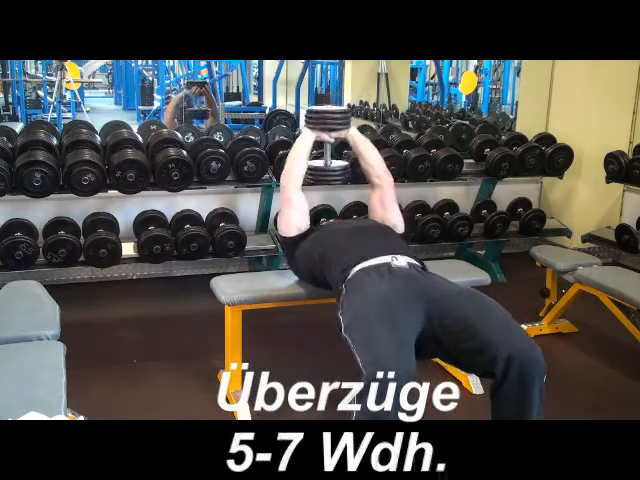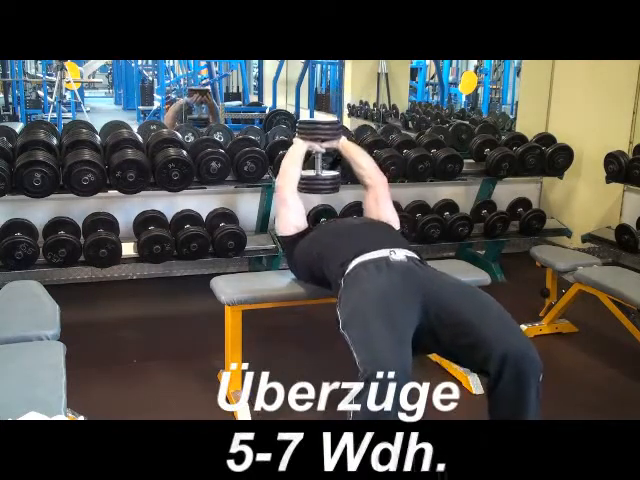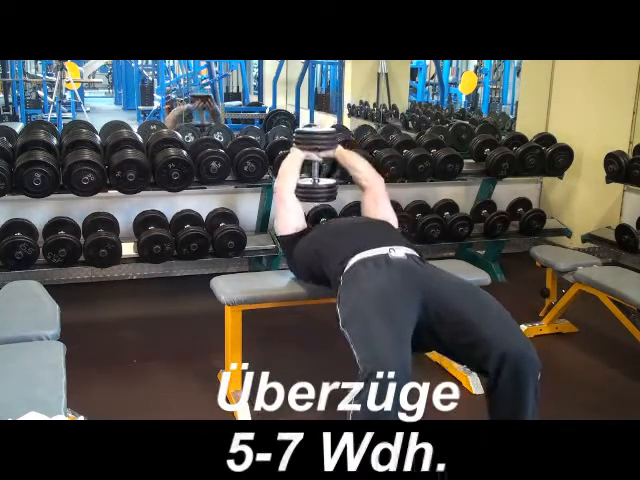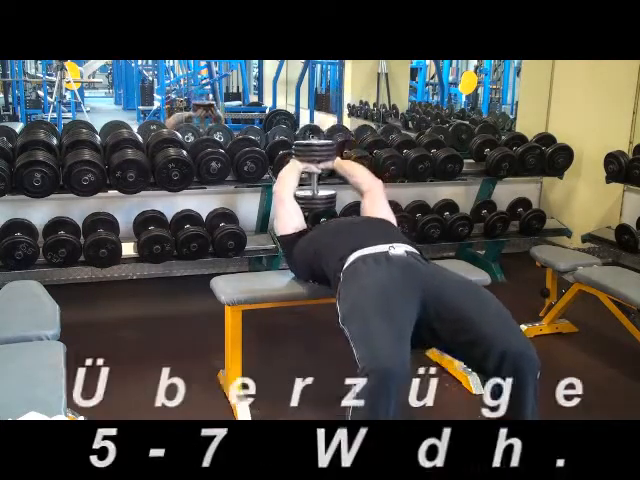
dt=0.3s
person 1, frame 1
left shoulder: (382, 227)
right shoulder: (306, 246)
left elbow: (382, 181)
right elbow: (290, 187)
left wrist: (350, 133)
right wrist: (309, 135)
left hip: (425, 281)
left knee: (523, 359)
right knee: (387, 374)
person 1, frame 2
left shoulder: (379, 225)
right shoulder: (304, 245)
left elbow: (376, 181)
right elbow: (285, 189)
left wrist: (340, 143)
right wrist: (301, 144)
left hip: (421, 273)
left knee: (519, 358)
right knee: (385, 373)
person 1, frame 3
left shoulder: (374, 223)
right shoulder: (304, 245)
left elbow: (373, 183)
right elbow: (284, 191)
left wrist: (337, 151)
right wrist: (298, 154)
left hip: (423, 272)
left knee: (517, 357)
right knee: (385, 372)
person 1, frame 4
left shoulder: (376, 223)
right shoulder: (303, 245)
left elbow: (373, 186)
right elbow: (282, 194)
left wrist: (335, 162)
right wrist: (298, 164)
left knee: (516, 356)
right knee: (385, 368)
